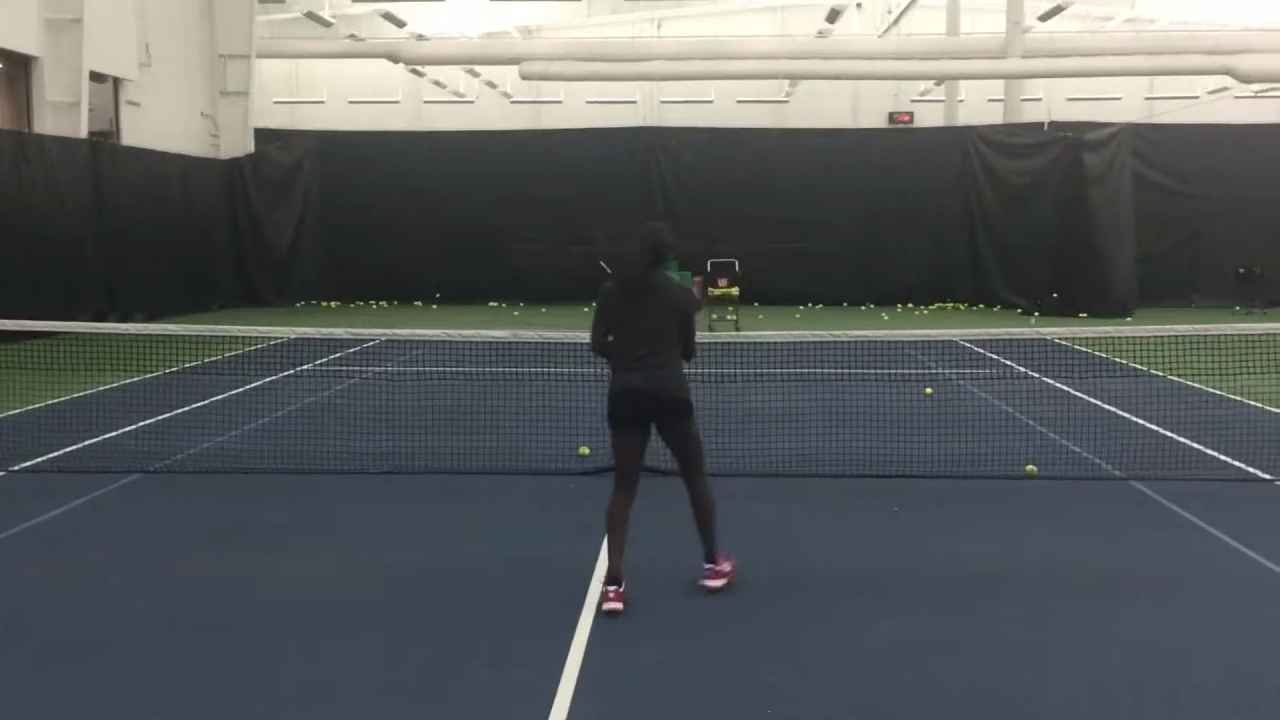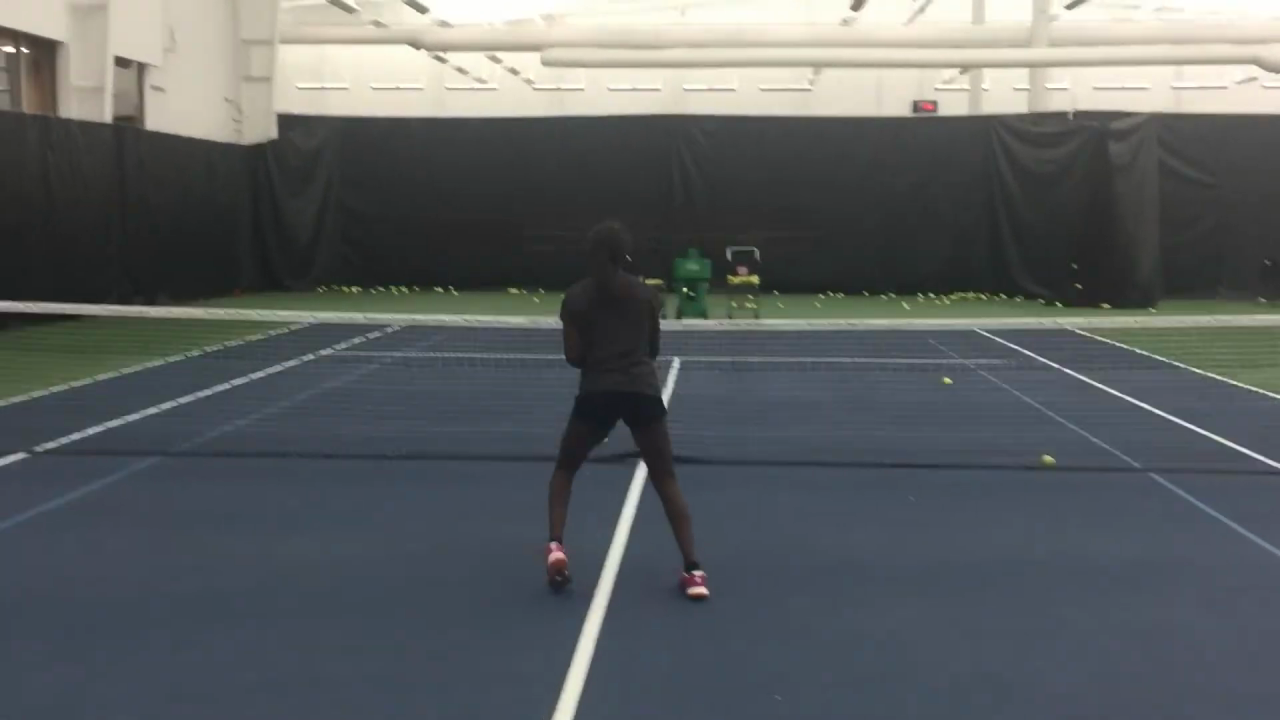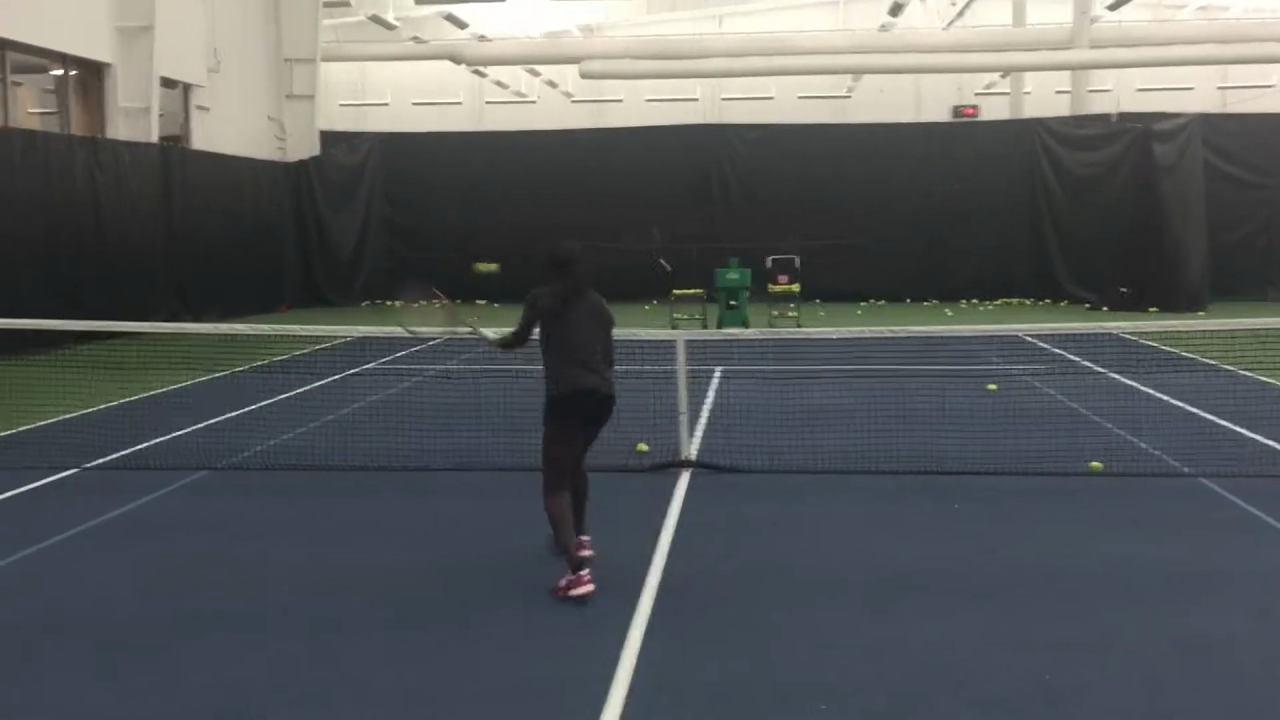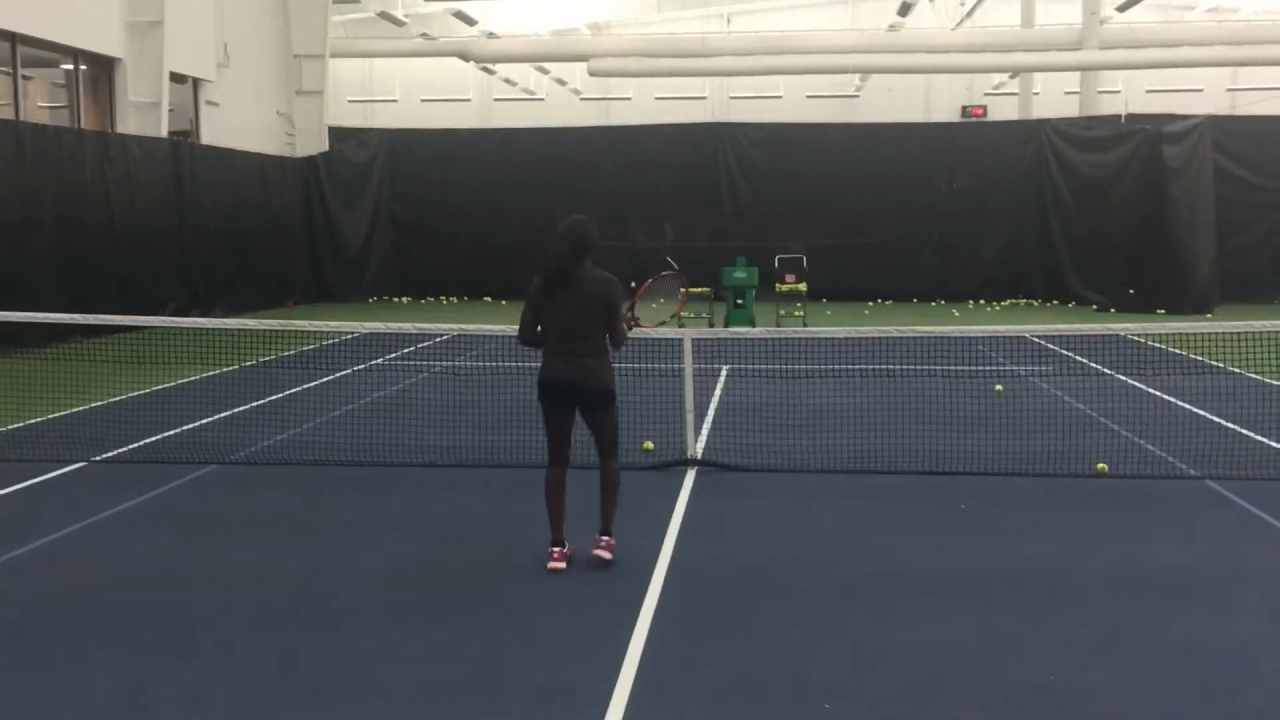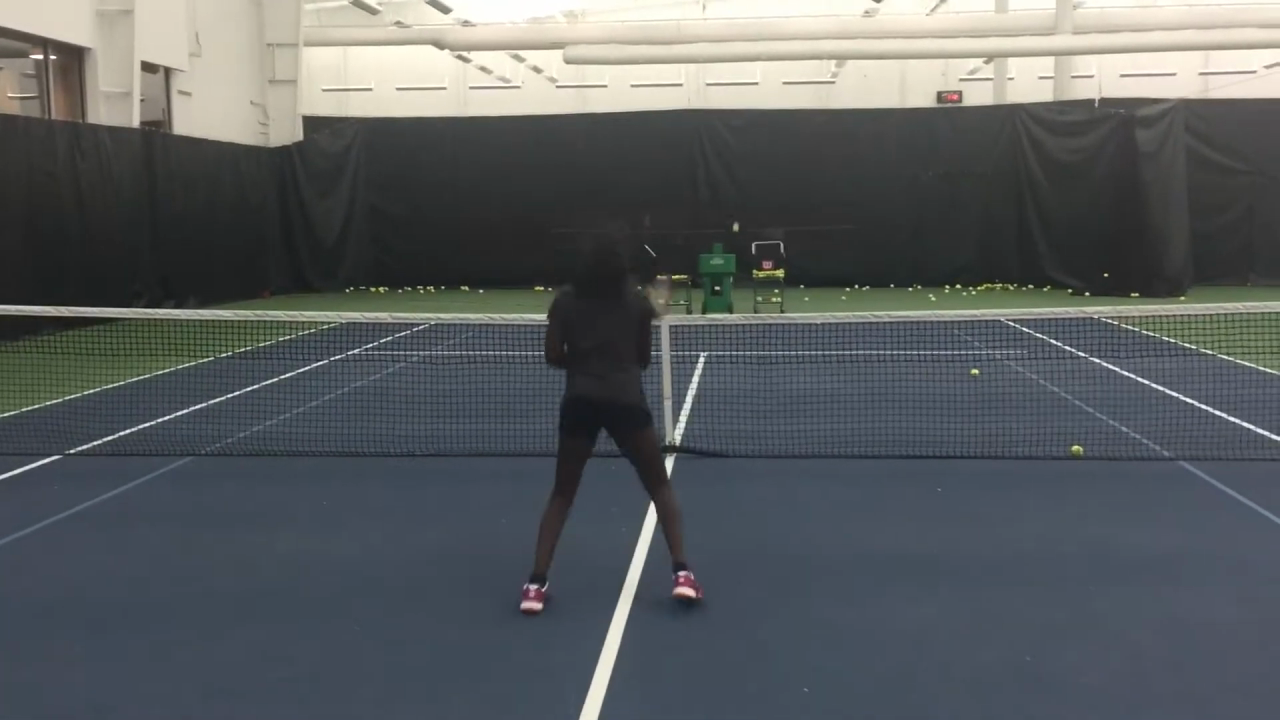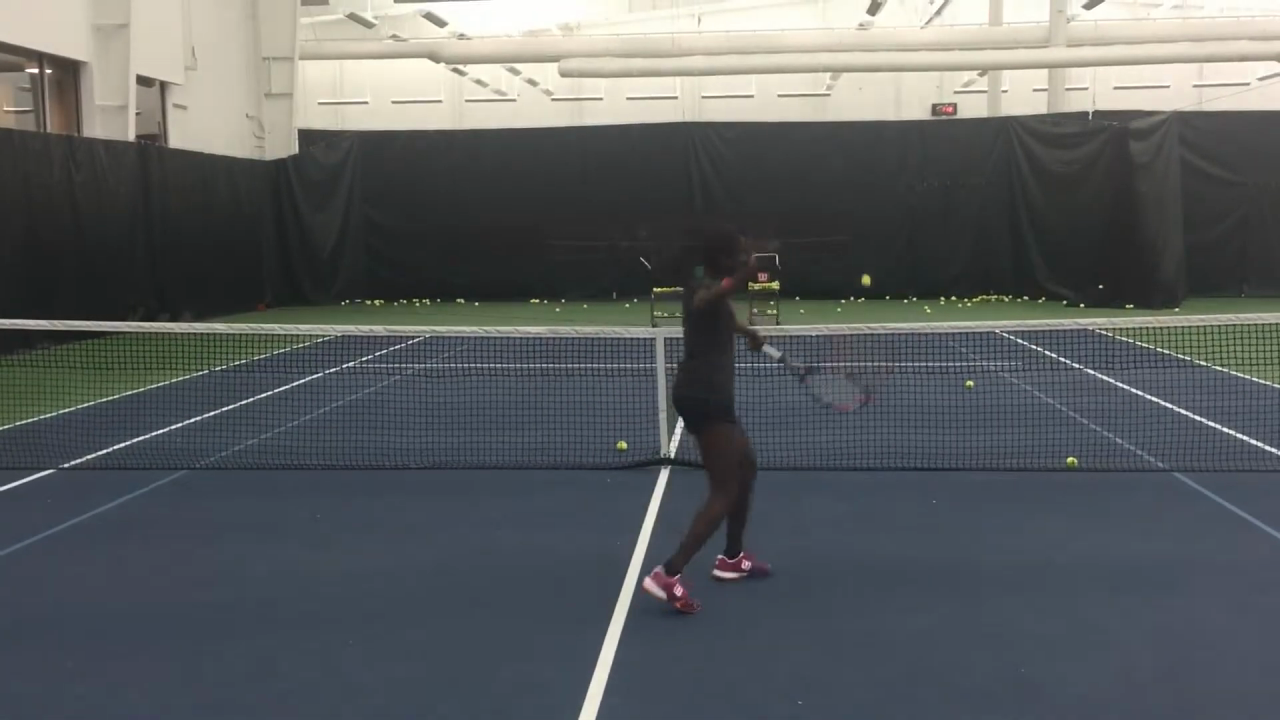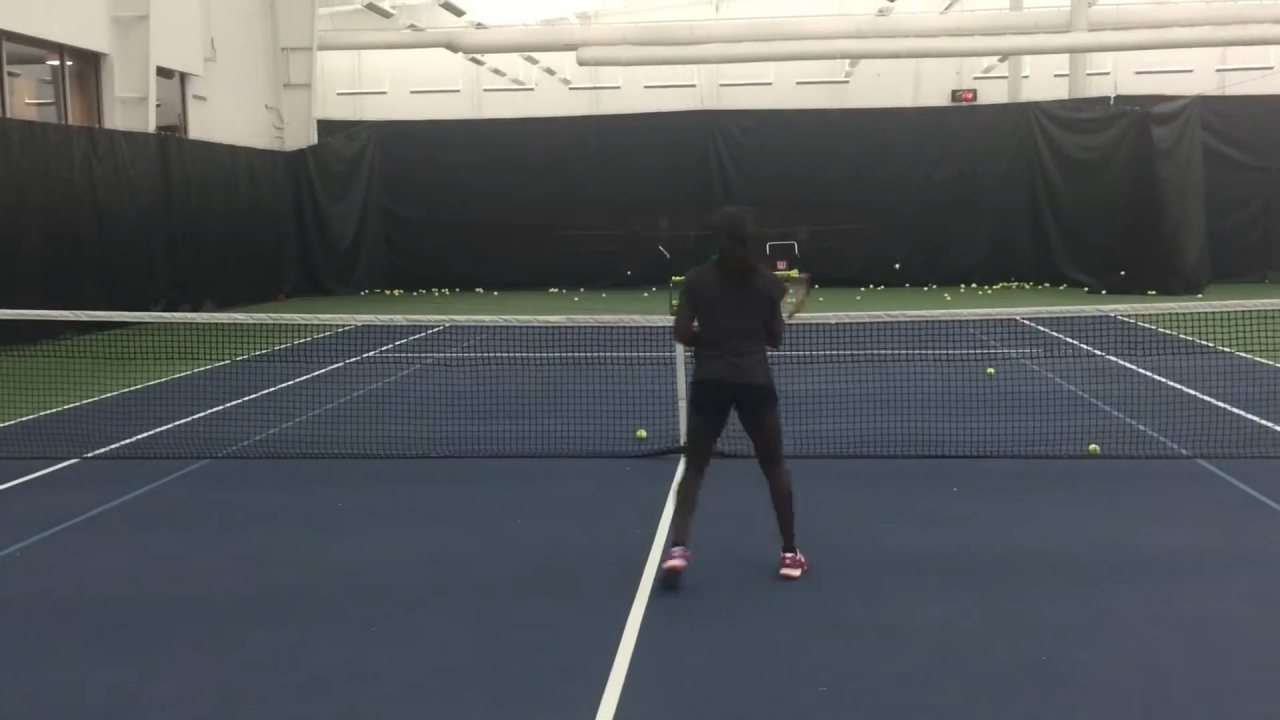
dt=0.7s
person 1, frame 1
left shoulder: (613, 291)
right shoulder: (682, 296)
left elbow: (600, 347)
right elbow: (688, 352)
left hip: (627, 394)
right hip: (671, 393)
left knee: (625, 488)
right knee: (696, 479)
left ankle: (613, 584)
right ankle: (712, 563)
person 1, frame 2
left shoulder: (577, 296)
right shoulder: (646, 293)
left elbow: (573, 355)
right elbow: (653, 349)
left hip: (597, 393)
right hip: (642, 391)
left knee: (564, 470)
right knee: (666, 481)
left ankle: (556, 545)
right ankle: (693, 572)
person 1, frame 3
left shoulder: (543, 298)
right shoulder: (598, 303)
left elbow: (518, 339)
left wrist: (495, 341)
left hip: (568, 394)
right hip: (602, 395)
left knee: (554, 487)
right knee: (574, 462)
left ankle: (579, 571)
right ankle: (580, 539)
person 1, frame 4
left shoulder: (541, 284)
right shoulder: (607, 284)
left elbow: (527, 337)
right elbow: (617, 342)
right wrist: (623, 325)
left hip: (554, 380)
right hip: (595, 381)
left knee: (558, 460)
right knee: (609, 457)
left ankle: (558, 546)
right ankle: (605, 537)
person 1, frame 5
left shoulder: (566, 300)
right shoulder: (636, 299)
left elbow: (553, 357)
right elbow: (643, 359)
left hip: (580, 403)
right hip: (626, 403)
left knee: (562, 495)
right knee: (659, 489)
left ankle: (535, 584)
right ankle: (682, 574)
person 1, frame 6
left shoulder: (712, 285)
right shoulder: (708, 287)
right elbow: (701, 303)
left wrist: (744, 331)
right wrist: (733, 281)
left hip: (706, 395)
right hip: (705, 397)
left knee: (745, 468)
right knee: (725, 492)
left ankle: (732, 557)
right ankle: (668, 574)
person 1, frame 7
left shoulder: (697, 279)
right shoulder: (767, 281)
left elbow: (682, 334)
right elbow: (774, 340)
left hip: (710, 381)
right hip: (754, 381)
left knee: (695, 468)
right knee: (773, 468)
left ankle: (677, 550)
right ankle: (790, 553)
